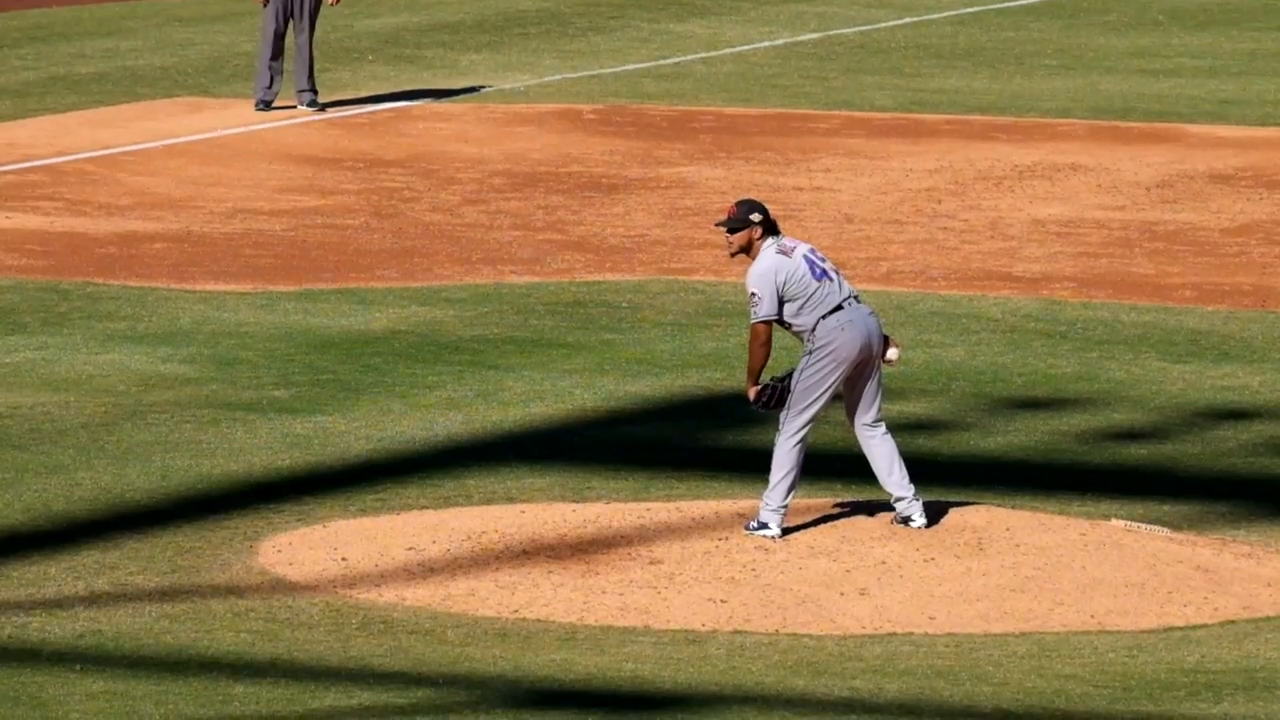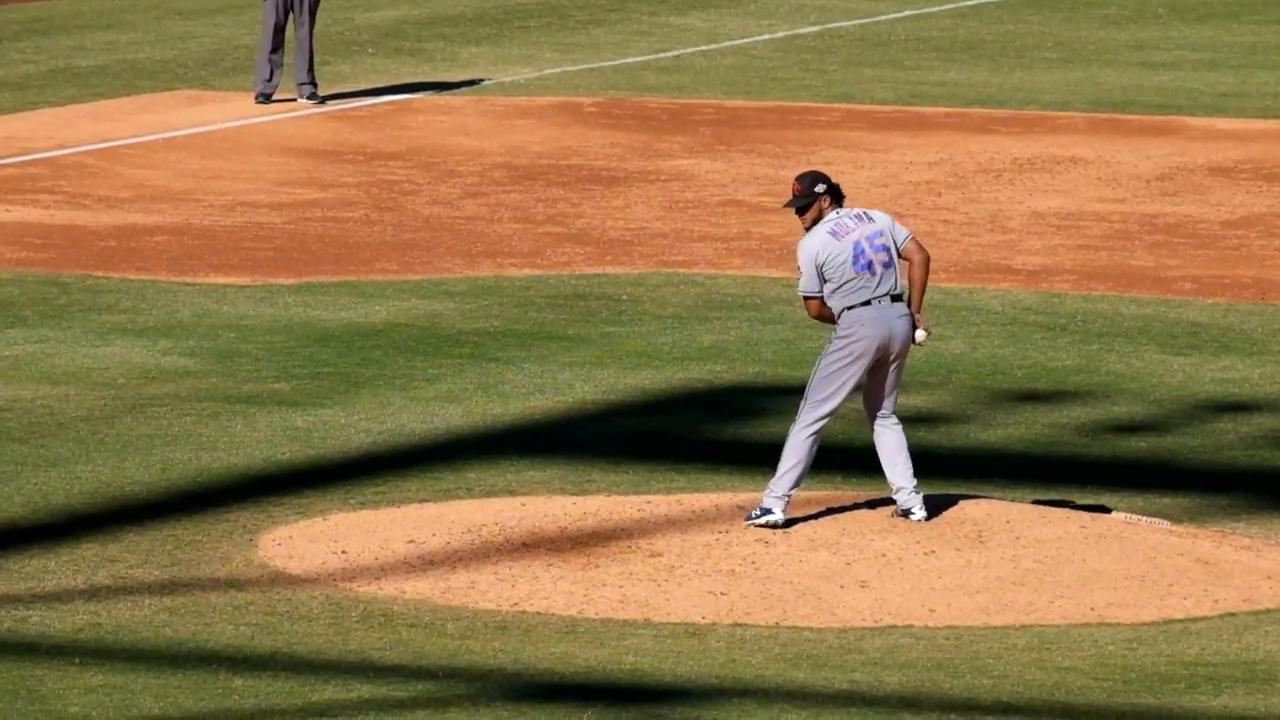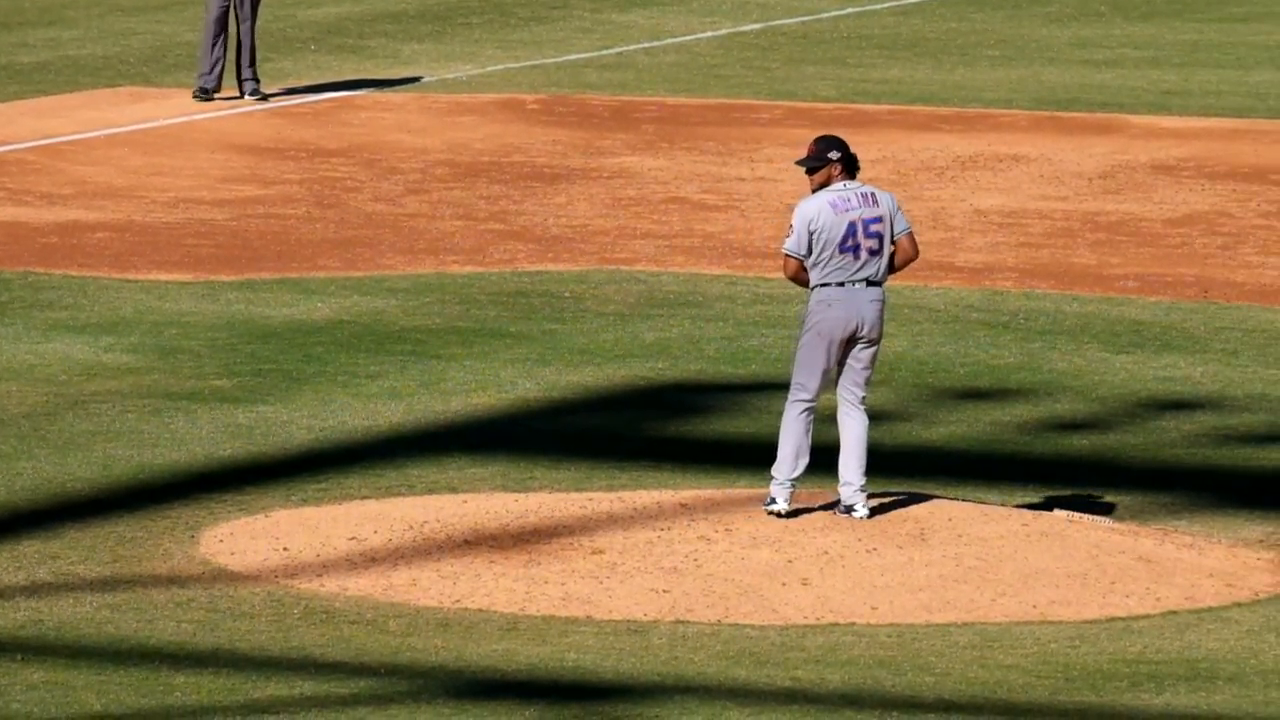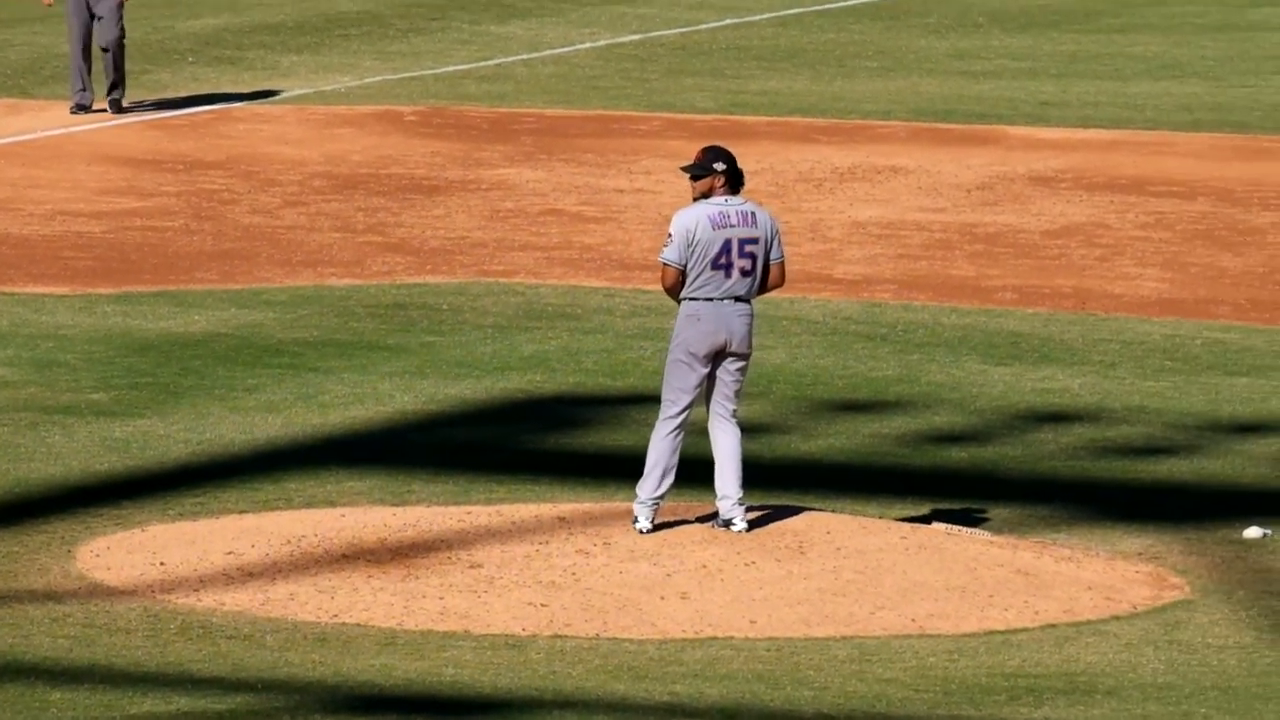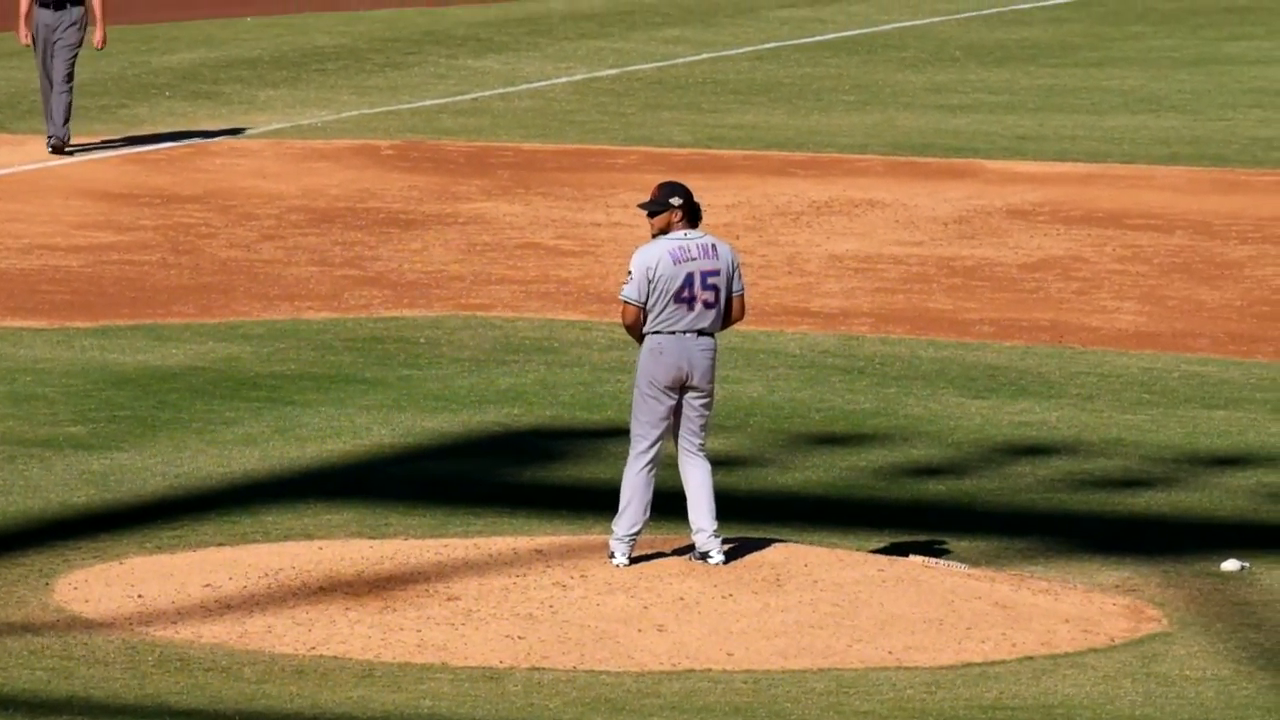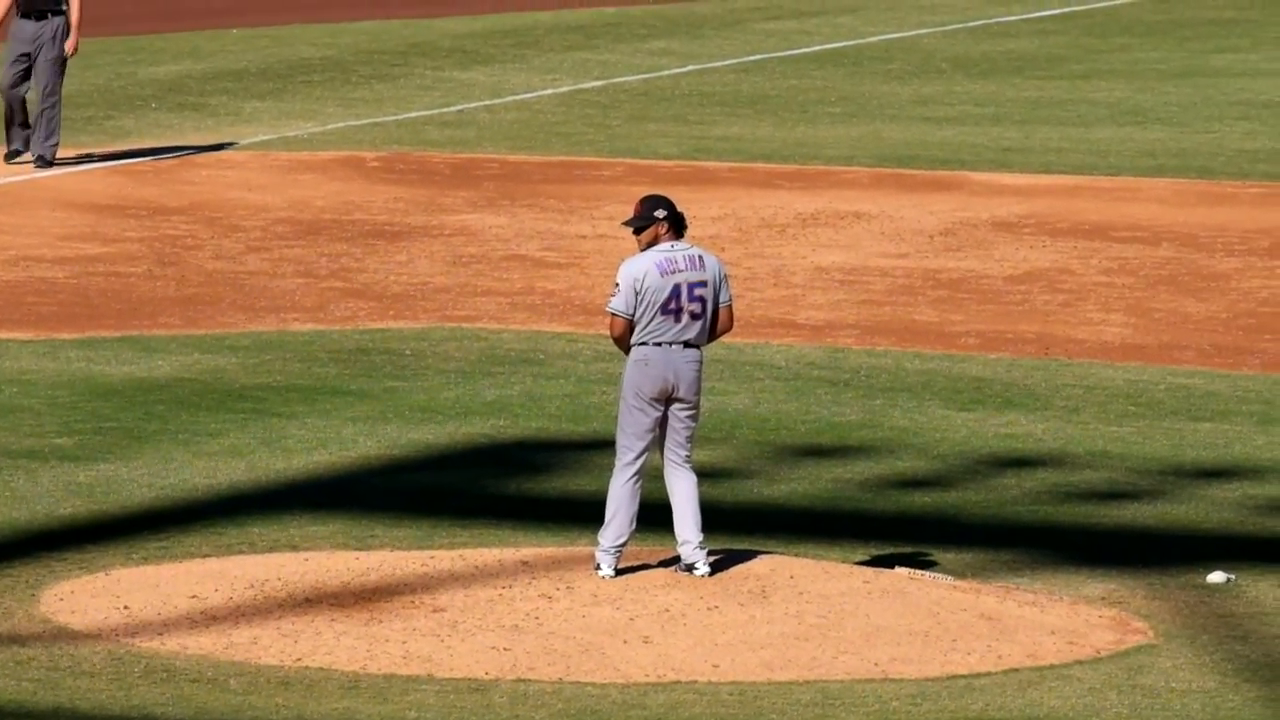
dt=0.5s
person 1, frame 1
left shoulder: (762, 269)
right shoulder: (793, 245)
left elbow: (761, 335)
left wrist: (752, 383)
left hip: (835, 335)
right hip: (868, 323)
left knee: (793, 426)
right knee: (869, 424)
left ankle: (770, 516)
right ankle: (909, 507)
person 1, frame 2
left shoulder: (813, 243)
right shoulder: (877, 218)
left elbow: (815, 308)
right elbow: (919, 256)
right wrist: (914, 310)
left hip: (859, 326)
right hip: (899, 320)
left knee: (811, 416)
right knee: (883, 415)
left ankle: (774, 502)
right ankle: (910, 500)
person 1, frame 3
left shoulder: (810, 207)
right shoulder: (883, 200)
left elbow: (792, 269)
right elbow: (908, 252)
right wrist: (873, 275)
left hip: (828, 304)
right hip: (872, 304)
left knee: (801, 398)
right knee: (852, 401)
left ankle: (781, 490)
right ankle: (853, 497)
person 1, frame 4
left shoulder: (688, 218)
right shoulder: (763, 218)
left elbow: (670, 279)
right elbow: (775, 278)
left wrist: (689, 299)
left hip: (697, 318)
right hip: (740, 320)
left knee: (672, 414)
right knee: (725, 416)
left ankle: (645, 509)
right ankle: (732, 509)
person 1, frame 5
left shoulder: (649, 254)
right shoulder: (723, 252)
left elbow: (630, 317)
right elbow: (736, 311)
left wrist: (647, 340)
left hip: (661, 351)
right hip: (703, 353)
left knee: (644, 449)
right knee: (693, 449)
left ankle: (622, 543)
right ankle: (709, 542)
person 1, frame 6
left shoulder: (636, 266)
right shoulder: (710, 264)
left elbow: (618, 330)
right elbow: (724, 322)
left wrist: (635, 351)
left hip: (647, 363)
right hip: (689, 364)
left knee: (629, 461)
right knee: (679, 461)
left ankle: (608, 555)
right ankle: (694, 555)
